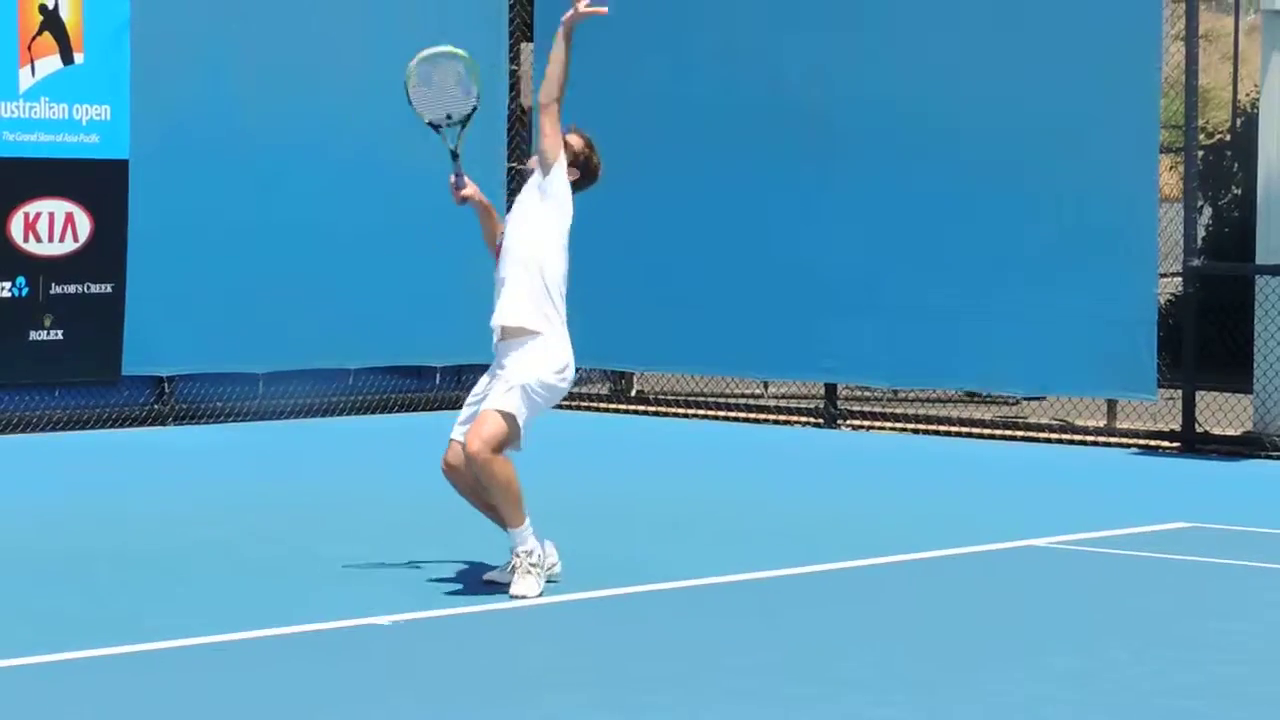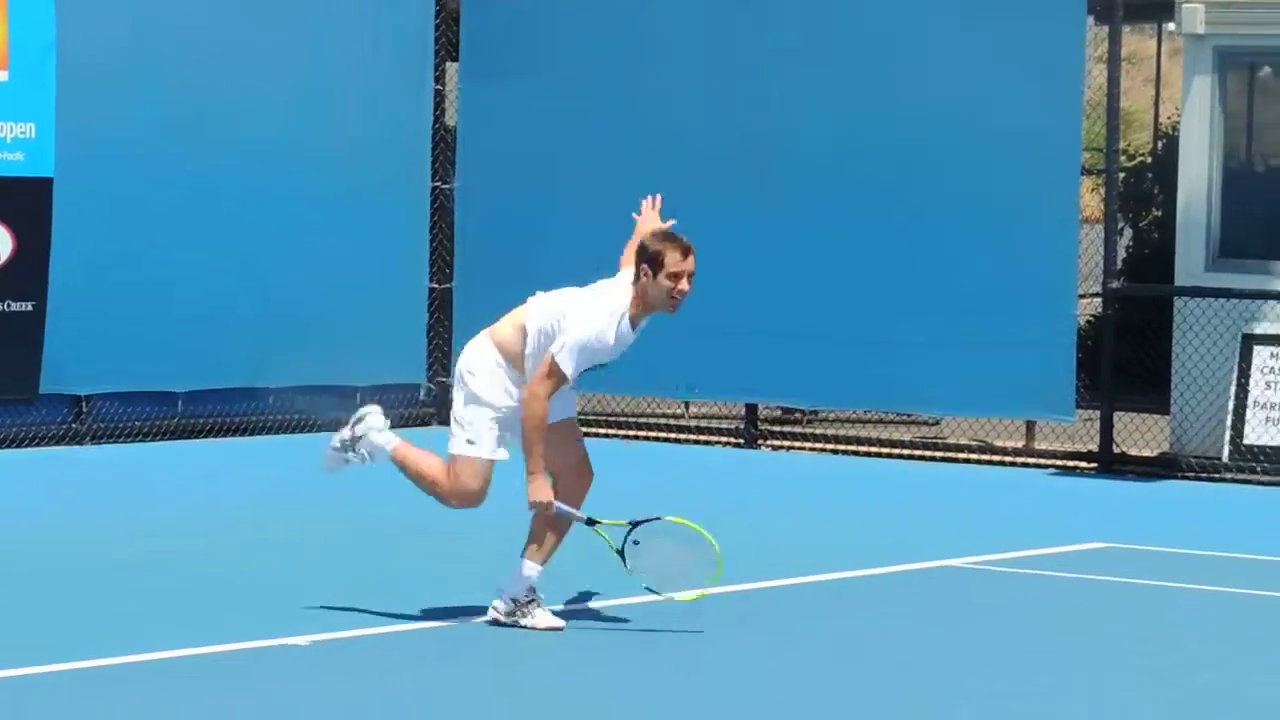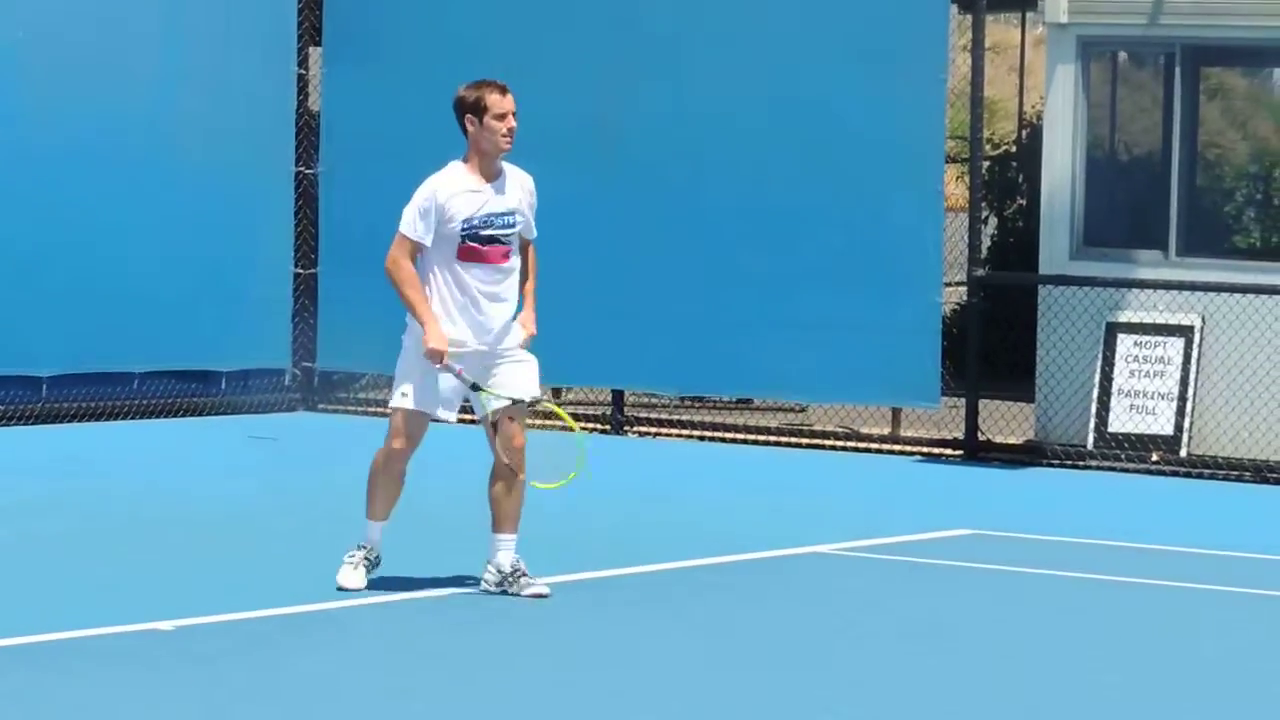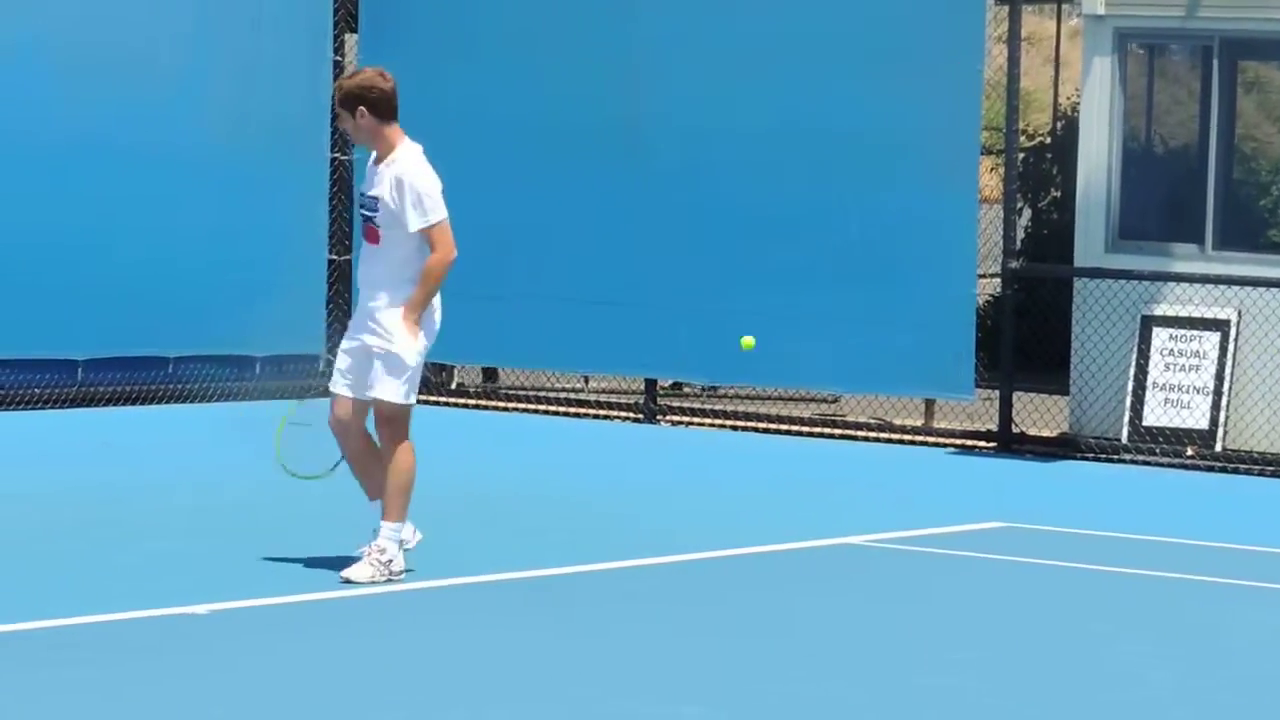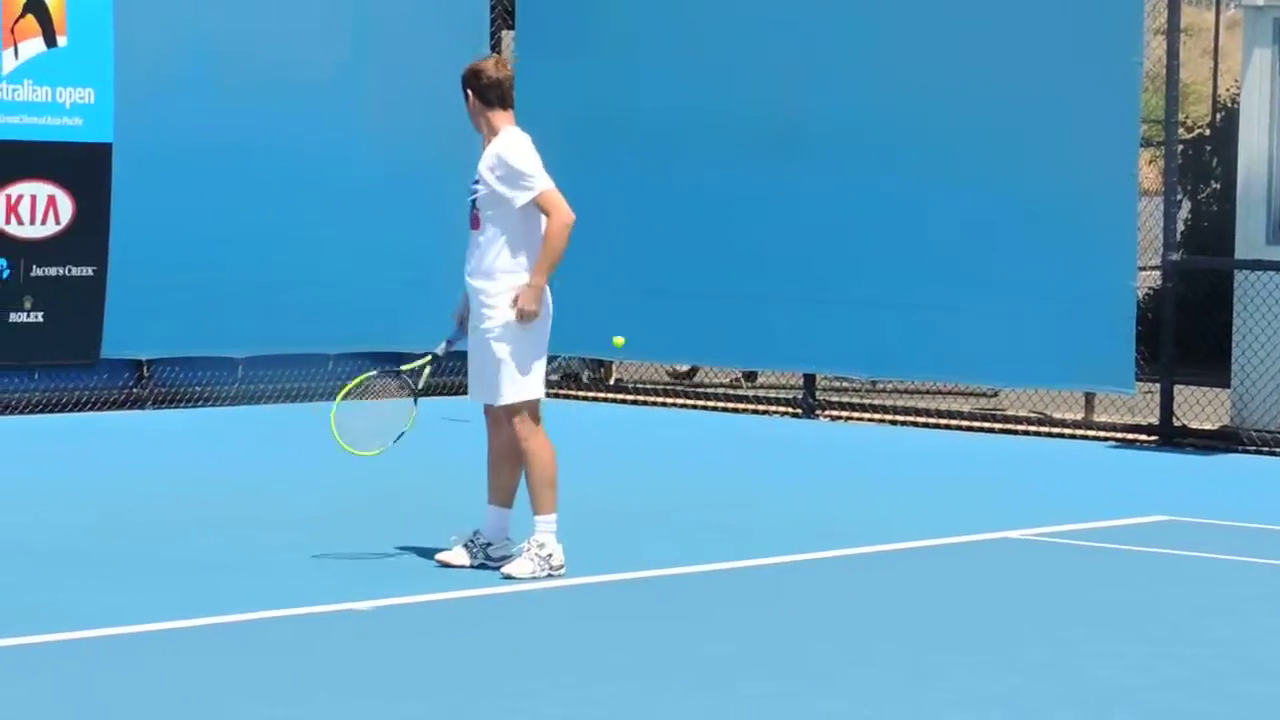
dt=1s
person 1, frame 1
left shoulder: (549, 192)
right shoulder: (531, 209)
left elbow: (548, 104)
right wrist: (481, 203)
left hip: (539, 355)
right hip: (509, 359)
left knee: (479, 446)
right knee: (457, 462)
left ankle: (528, 553)
right ankle: (531, 549)
person 1, frame 2
left shoulder: (635, 293)
right shoulder: (596, 325)
left elbow: (628, 260)
right elbow: (534, 394)
left wrist: (644, 232)
right wrist: (535, 476)
left hip: (540, 374)
right hip: (493, 372)
left knee: (576, 479)
right knee: (464, 491)
left ankle: (517, 595)
right ankle: (373, 434)
person 1, frame 3
left shoulder: (523, 185)
right shoulder: (439, 190)
right elbow: (398, 261)
left wrist: (528, 309)
right wrist: (430, 326)
left hip: (501, 343)
right hip: (436, 343)
left knee: (513, 448)
right knee: (399, 445)
left ankle: (503, 565)
right ankle: (368, 548)
person 1, frame 4
left shoulder: (411, 172)
right shoulder: (375, 165)
left elbow: (444, 252)
left wrist: (409, 314)
left hip: (400, 320)
right hip: (368, 316)
left knee: (390, 428)
right knee: (343, 419)
left ankle: (388, 549)
right ankle: (397, 528)
person 1, frame 5
left shoulder: (509, 151)
right shoulder: (497, 152)
left elbow: (563, 217)
left wrist: (535, 286)
right wrist: (472, 298)
left hip: (512, 309)
right hip: (490, 308)
left knee: (522, 421)
right knee: (498, 423)
left ankle: (546, 544)
right ankle: (492, 537)
